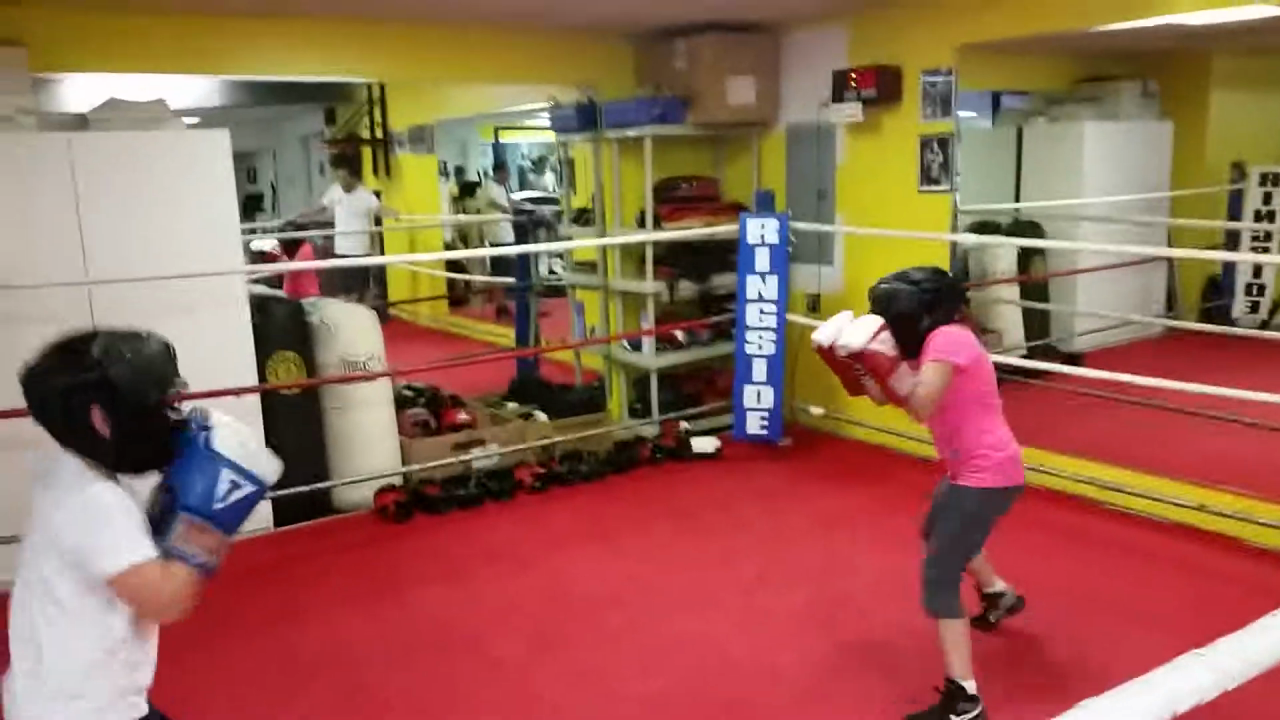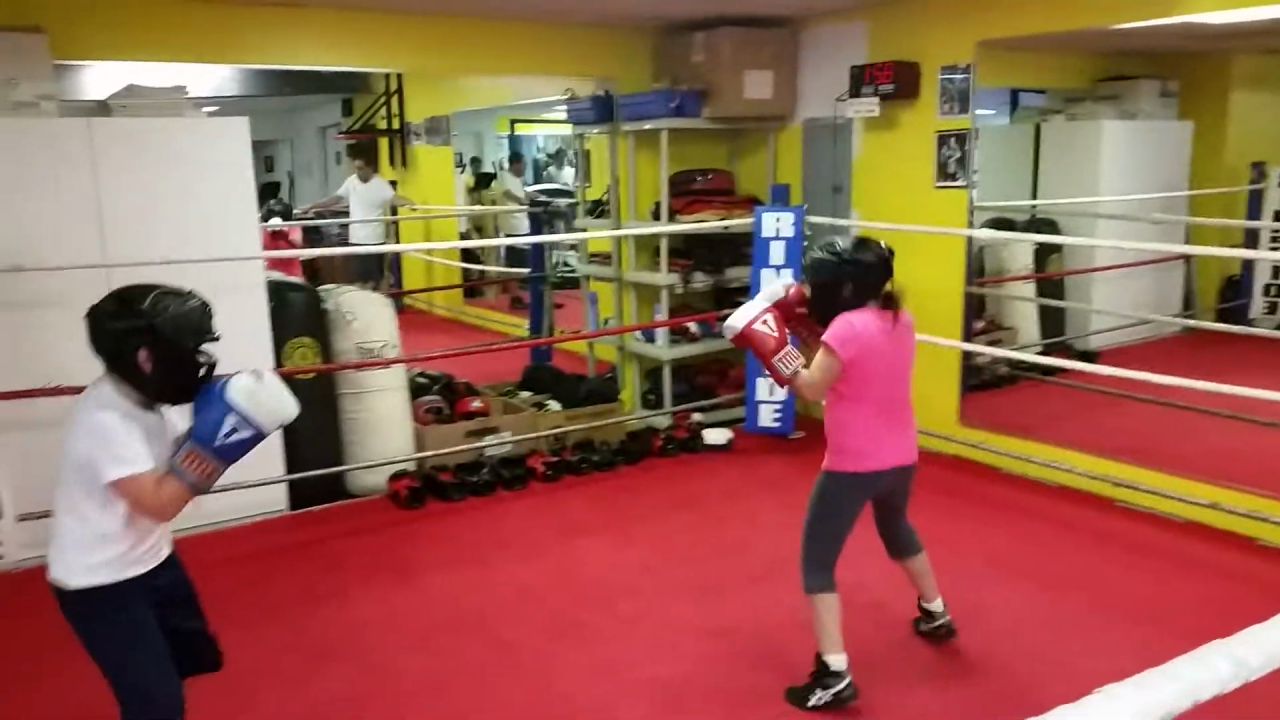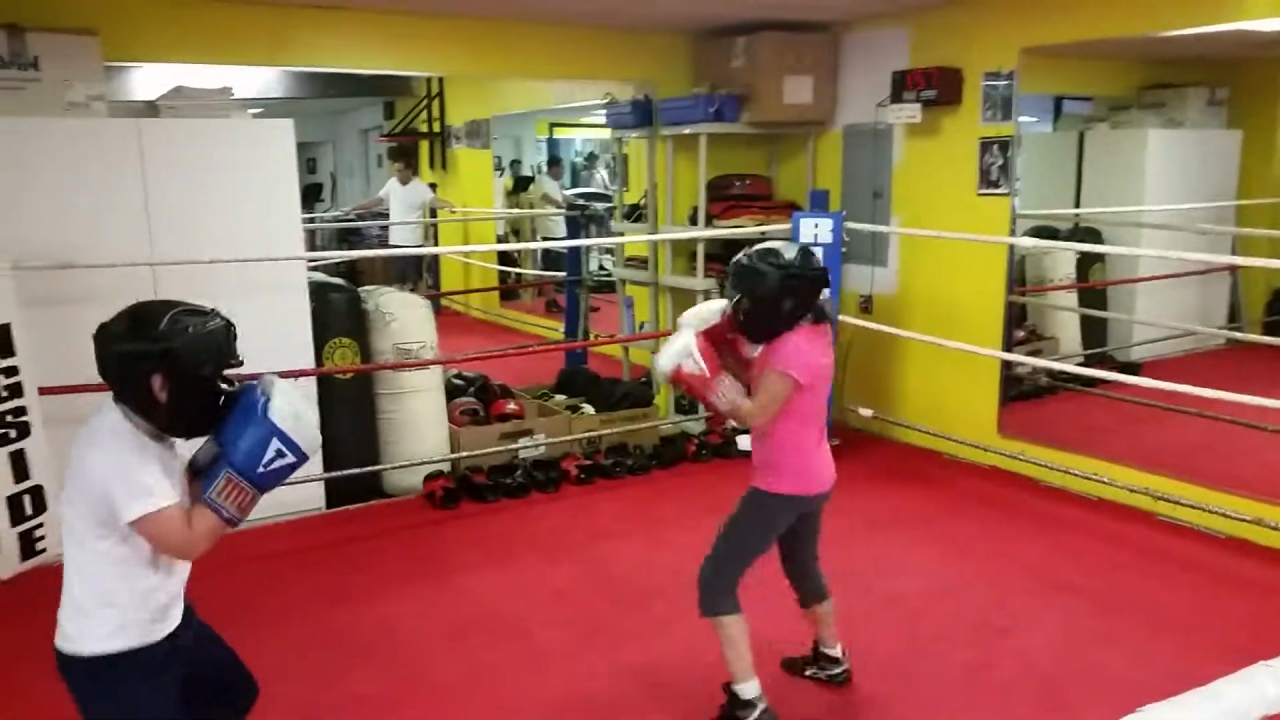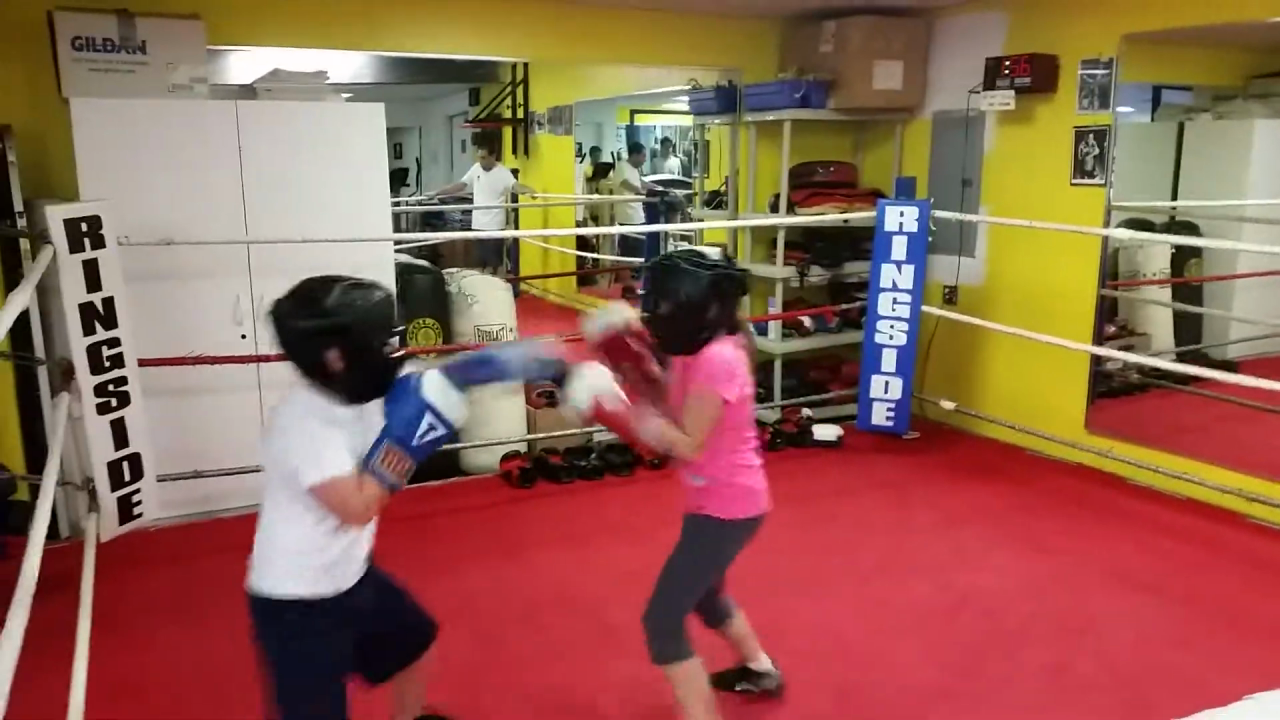
dt=0.7s
person 1, frame 1
left shoulder: (946, 339)
right shoulder: (938, 339)
left elbow: (921, 407)
right elbow: (881, 394)
left wrist: (881, 361)
right wrist: (851, 356)
left hip: (986, 476)
right hip: (977, 469)
left knee: (938, 577)
right knee: (939, 532)
right ankle: (999, 594)
person 1, frame 2
left shoulder: (849, 327)
right shoulder: (898, 319)
left elbow: (813, 389)
left wrist: (771, 347)
right wrist: (800, 323)
left hip: (854, 464)
right hip: (901, 456)
left knee: (817, 561)
right knee: (896, 526)
left ankle: (834, 675)
right ankle: (934, 612)
person 1, frame 3
left shoulder: (794, 348)
right shoulder: (810, 334)
left elbow: (757, 415)
right elbow: (760, 379)
left wrist: (703, 379)
right wrist: (730, 348)
left hip: (783, 485)
right hip: (812, 480)
left knee: (715, 580)
right knee: (801, 567)
right ankle: (830, 656)
person 1, frame 4
left shoulder: (719, 364)
right shoulder: (688, 354)
left elbow: (684, 444)
right elbow: (670, 399)
left wrist: (616, 411)
right wrist: (633, 353)
left hip: (729, 508)
right hip: (726, 502)
left knee: (662, 619)
right knee: (704, 597)
right ankle: (759, 671)
person 2, frame 1
left shoulder: (72, 477)
right shoulder: (93, 502)
left elbow: (136, 552)
right elbow: (166, 602)
left wrist: (178, 495)
right wrist: (206, 511)
person 2, frame 2
left shoulder: (146, 398)
right shoulder: (105, 420)
left elbow: (176, 458)
right elbow: (160, 502)
left wrist: (225, 416)
right wrist: (215, 436)
left hip: (152, 564)
right hip: (99, 587)
left knee: (194, 656)
person 2, frame 3
left shoulder: (141, 426)
right shoulder: (117, 450)
left elbow: (183, 500)
right elbow: (189, 539)
left wrist: (226, 446)
right wrist: (247, 464)
left hip: (165, 623)
right hip: (115, 652)
person 2, frame 4
left shoulder: (351, 391)
right shoulder: (300, 418)
left elbow: (425, 386)
right elbow: (355, 508)
left wrist: (482, 364)
right wrist: (404, 437)
left hip: (347, 577)
right hip: (296, 601)
left knee: (411, 639)
